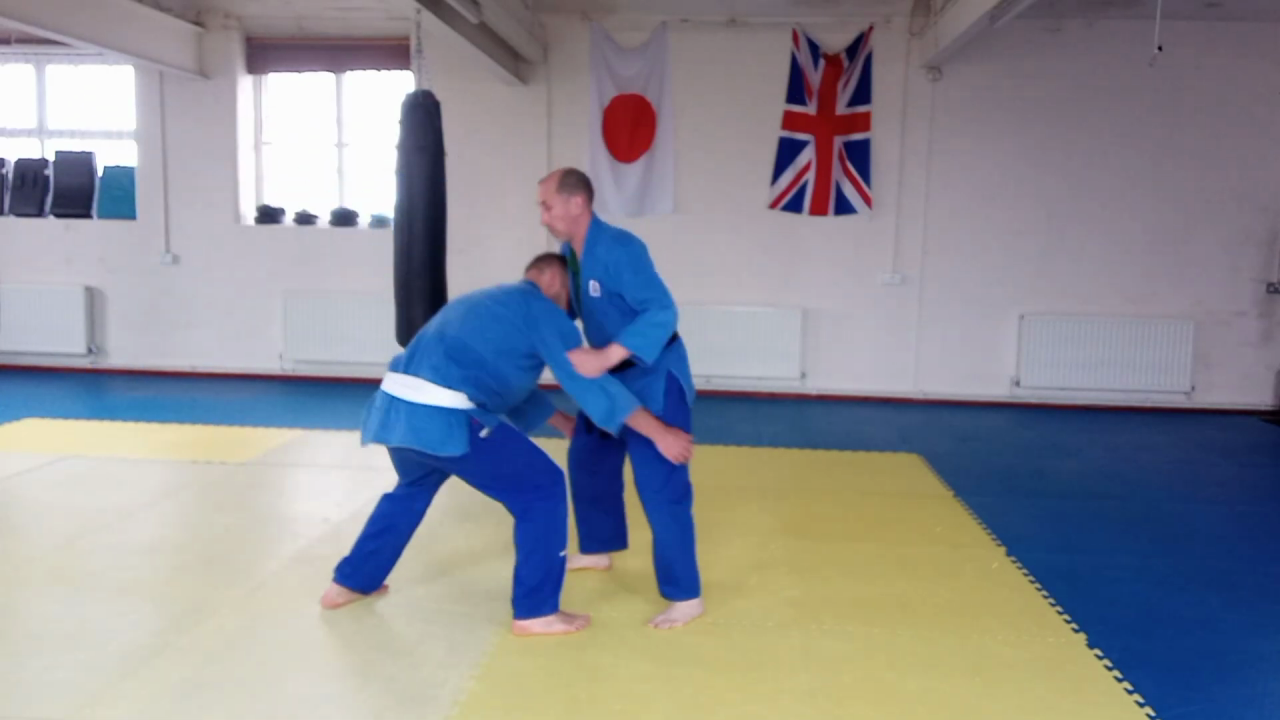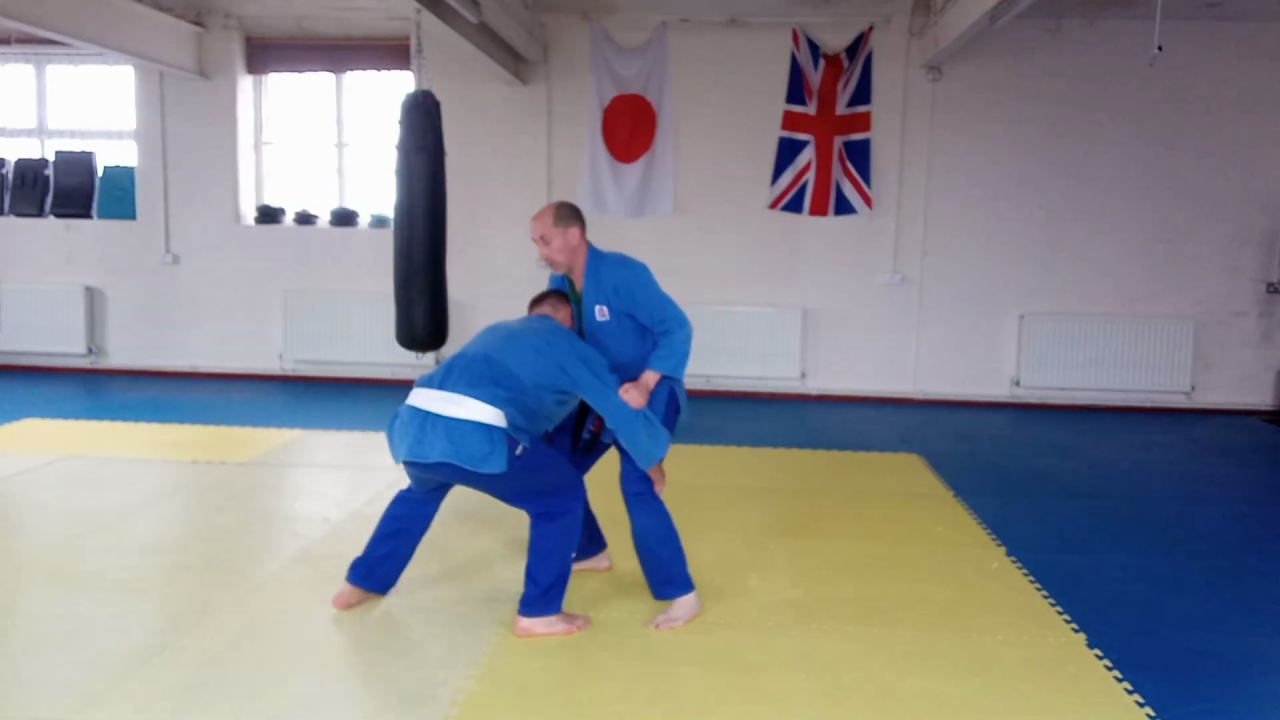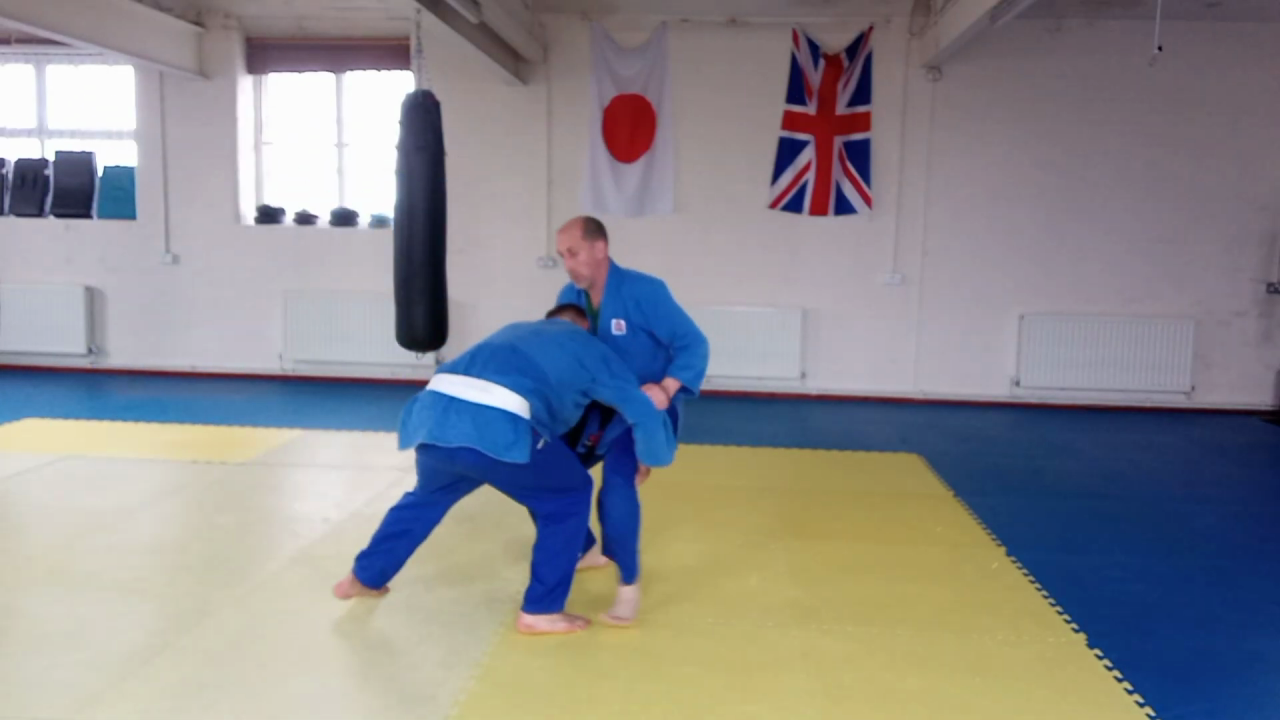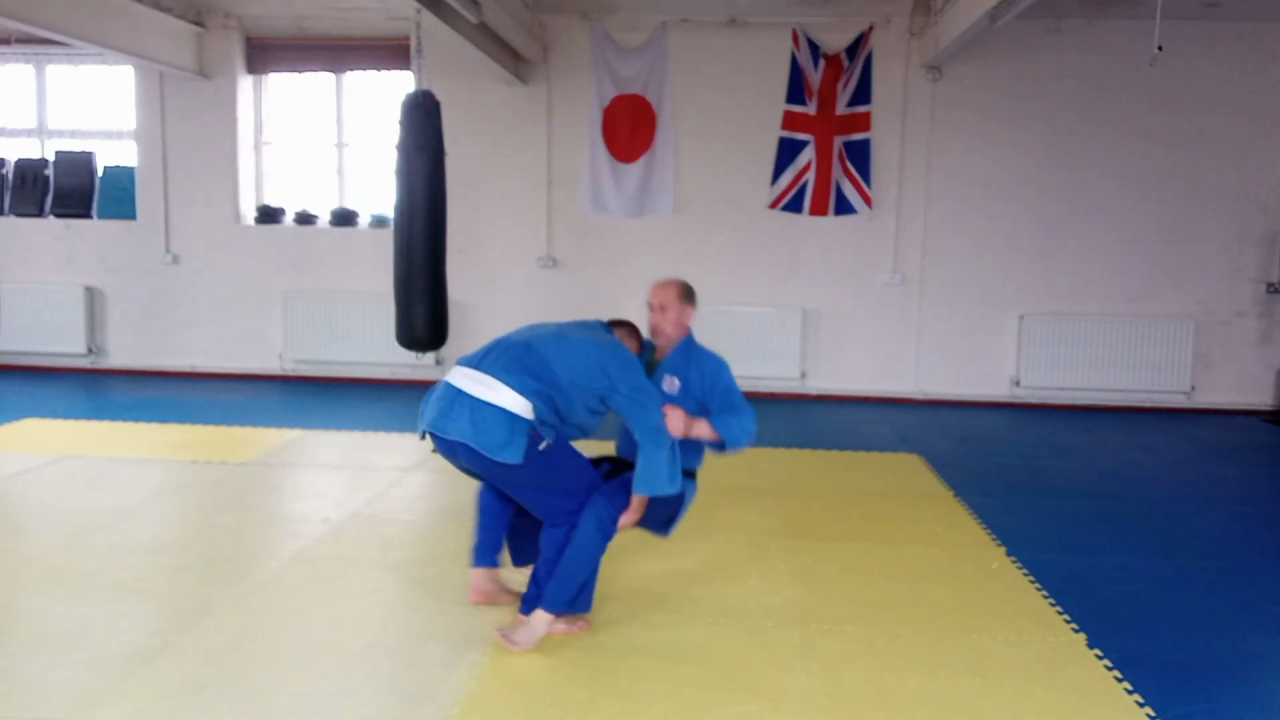
dt=0.3s
person 1, frame 1
left shoulder: (619, 249)
right shoulder: (571, 254)
left elbow: (660, 313)
left wrist: (604, 357)
left hip: (655, 376)
right hip: (615, 377)
left knee: (659, 483)
right knee: (588, 460)
left ankle: (686, 597)
right ankle: (596, 550)
person 1, frame 2
left shoulder: (624, 274)
right shoulder: (558, 284)
left elbow: (676, 329)
left wrist: (644, 384)
left hip: (649, 396)
left knee: (637, 489)
left ankle: (682, 595)
right ankle: (590, 552)
person 1, frame 3
left shoulder: (644, 292)
right shoulder: (569, 298)
left elbow: (693, 346)
left wrist: (666, 389)
right hip: (597, 409)
left knee: (617, 480)
left ankle: (628, 583)
right ankle: (582, 550)
person 1, frame 4
left shoulder: (706, 367)
left elbow: (743, 426)
left wrist: (690, 427)
left hip: (663, 487)
right hip: (625, 470)
left knee: (602, 510)
person 2, frame 1
left shoulder: (484, 301)
right shoulder: (540, 310)
right elbow: (584, 378)
left wrist: (562, 421)
right wrist: (657, 432)
left hip: (395, 405)
right hip: (444, 417)
left knee: (414, 487)
right knee: (542, 489)
left ankle: (350, 582)
right ankle: (535, 611)
person 2, frame 2
left shoulder: (499, 331)
right shoulder: (568, 344)
right elbow: (624, 412)
right wrist: (653, 464)
left hip: (417, 422)
right hip: (474, 436)
left knee: (422, 491)
right knee: (562, 495)
left ankle: (361, 583)
right ankle: (537, 613)
person 2, frame 3
left shoulder: (517, 331)
right shoulder: (589, 347)
right elbow: (646, 413)
right wrist: (647, 462)
left hip: (435, 410)
right hip: (494, 427)
left knee: (431, 495)
right knee: (570, 496)
left ankle: (364, 576)
right ankle: (541, 610)
person 2, frame 4
left shoulder: (563, 334)
right shoulder: (622, 360)
right elbow: (656, 439)
left hip: (446, 407)
right hip: (499, 426)
right knee: (575, 503)
right ankle: (541, 611)
